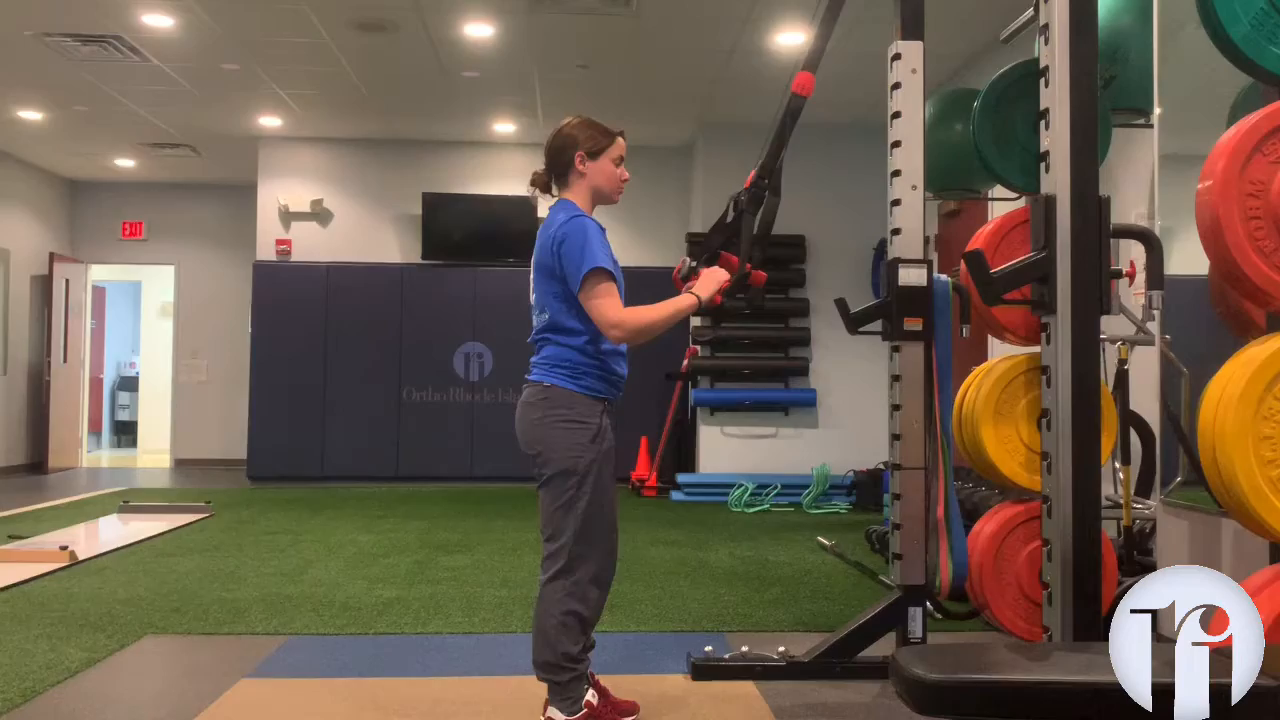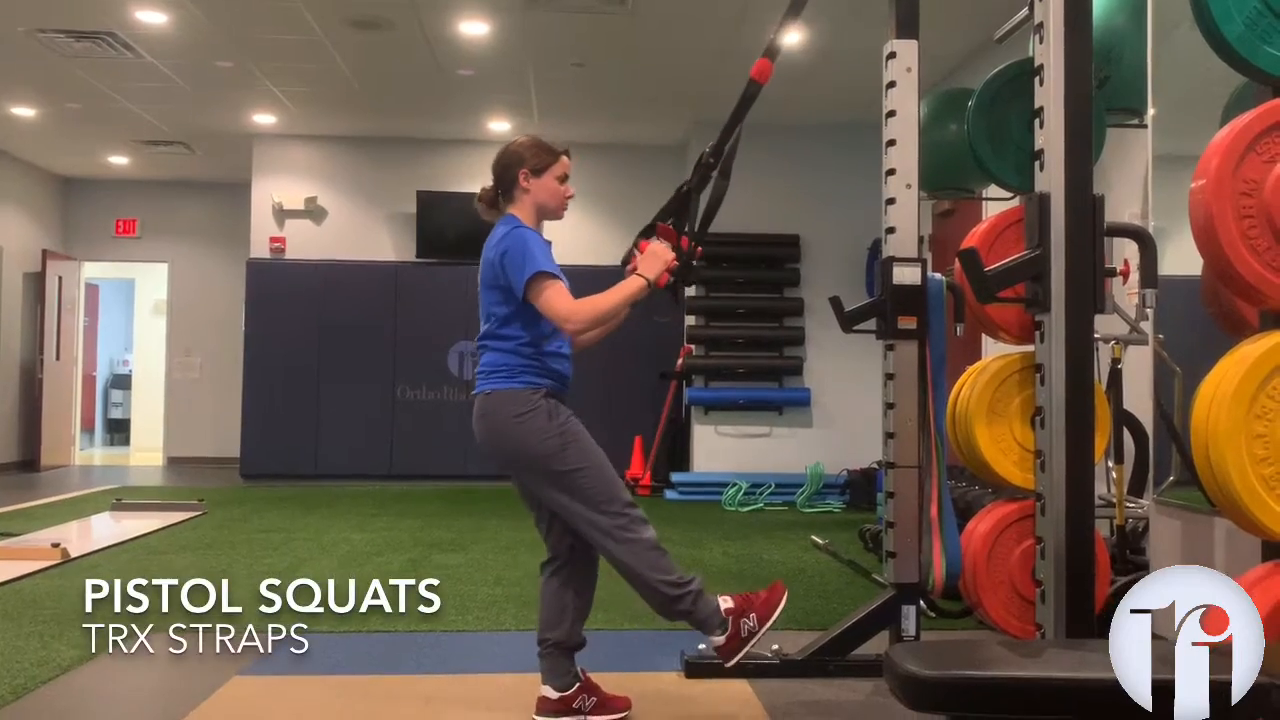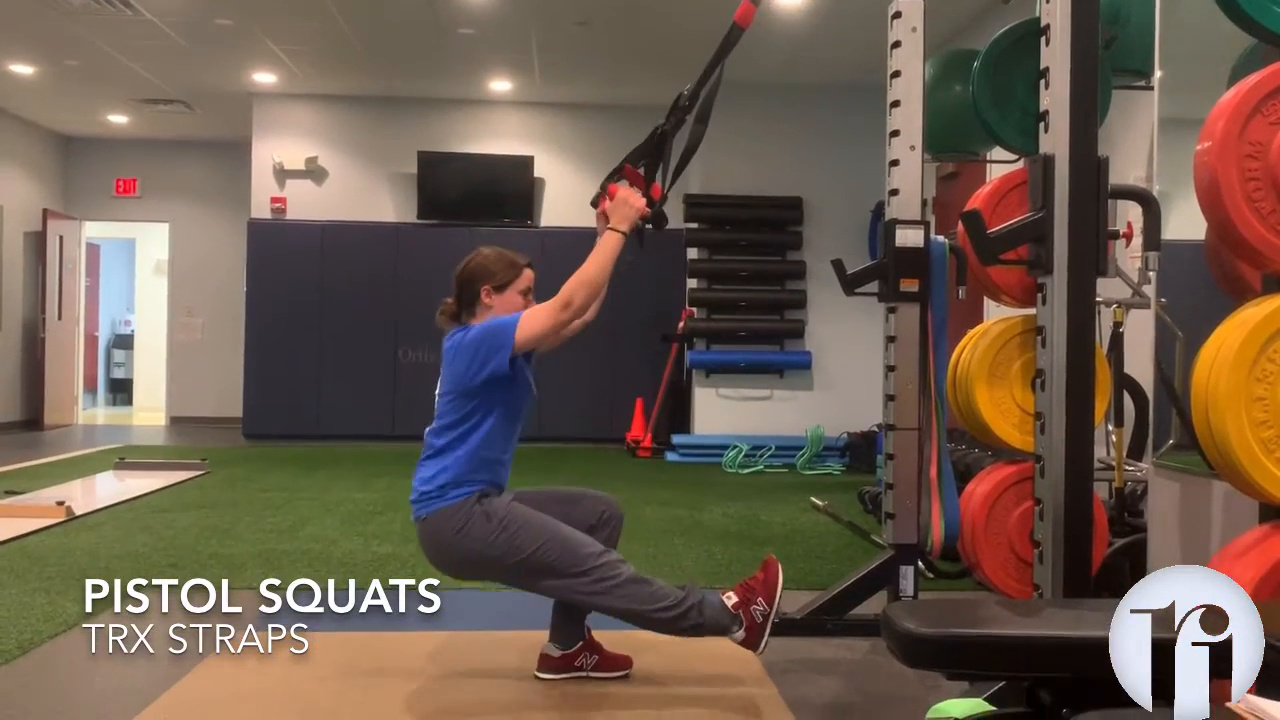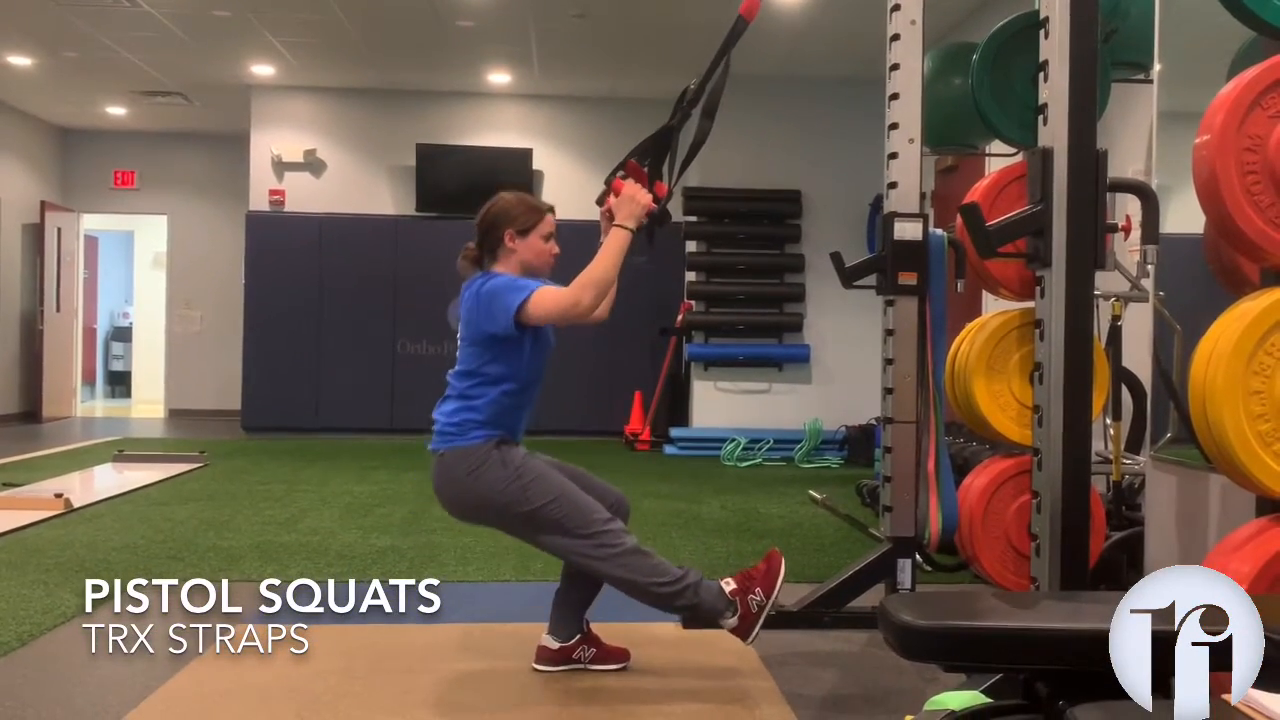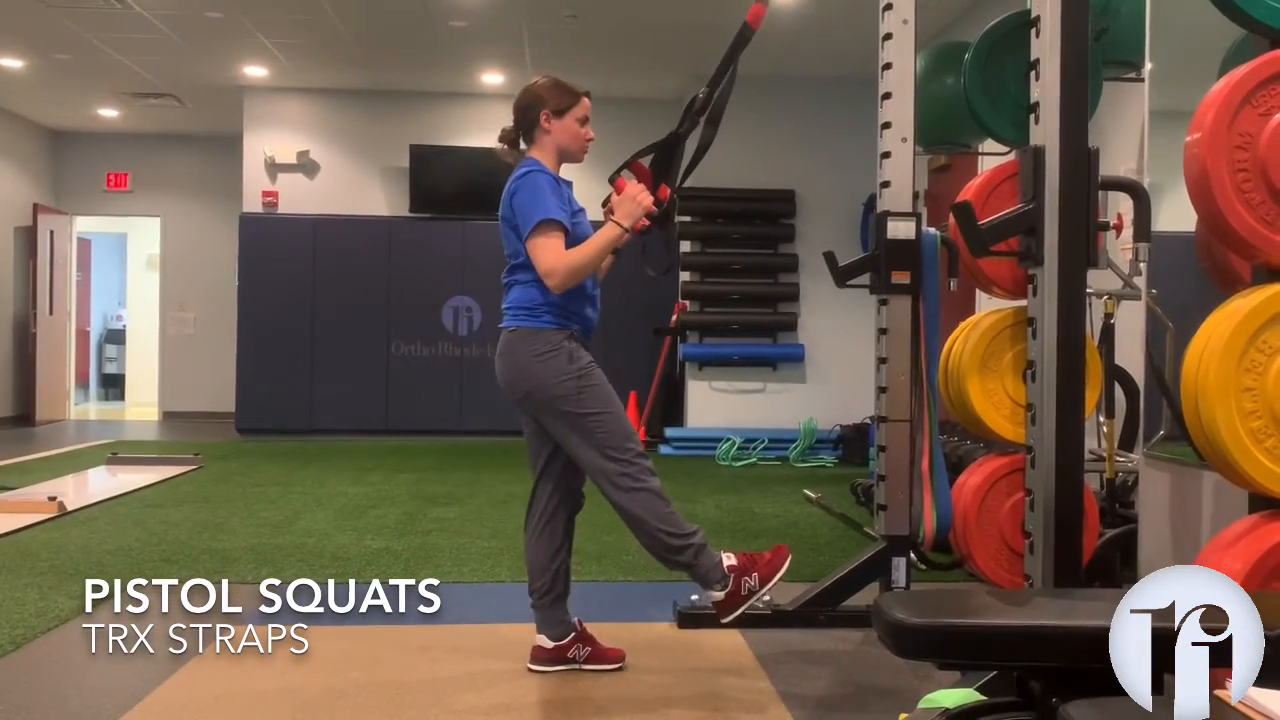
dt=1s
person 1, frame 1
left shoulder: (561, 228)
right shoulder: (578, 229)
left elbow: (599, 328)
right elbow: (614, 323)
left wrist: (686, 298)
right wrist: (695, 296)
left hip: (562, 407)
right hip: (570, 410)
left knee: (587, 556)
right knee: (576, 560)
person 1, frame 2
left shoulder: (518, 242)
right shoulder: (518, 240)
left elbow: (571, 337)
right elbow: (572, 318)
left wrist: (634, 288)
right wrist: (643, 276)
left hip: (511, 411)
right hip: (522, 408)
left knee: (573, 542)
right knee: (616, 521)
right ankle: (718, 621)
person 1, frame 3
left shoulder: (492, 351)
right shoulder: (474, 344)
left elbow: (581, 314)
right elbow: (568, 305)
left wrist: (606, 234)
right wrist: (618, 229)
left hip: (471, 507)
right hip: (456, 521)
left knee: (601, 514)
right knee: (597, 569)
left ankle: (566, 648)
right ankle: (729, 615)
person 1, frame 4
left shoulder: (503, 289)
right shoulder: (496, 290)
left elbow: (597, 309)
right elbow: (580, 304)
left wrist: (611, 233)
right wrist: (625, 225)
left hip: (485, 453)
right hip: (475, 463)
left knee: (608, 509)
right knee: (597, 531)
left ankle: (563, 639)
right ankle: (725, 602)
person 1, frame 5
left shoulder: (551, 186)
right shoulder: (533, 183)
left elbow: (583, 277)
right elbow: (555, 273)
left wrist: (618, 231)
right wrist: (619, 224)
left hip: (539, 354)
right hip: (545, 350)
left knee: (557, 493)
right knee: (625, 470)
left ankle: (555, 636)
right ankle: (719, 576)
